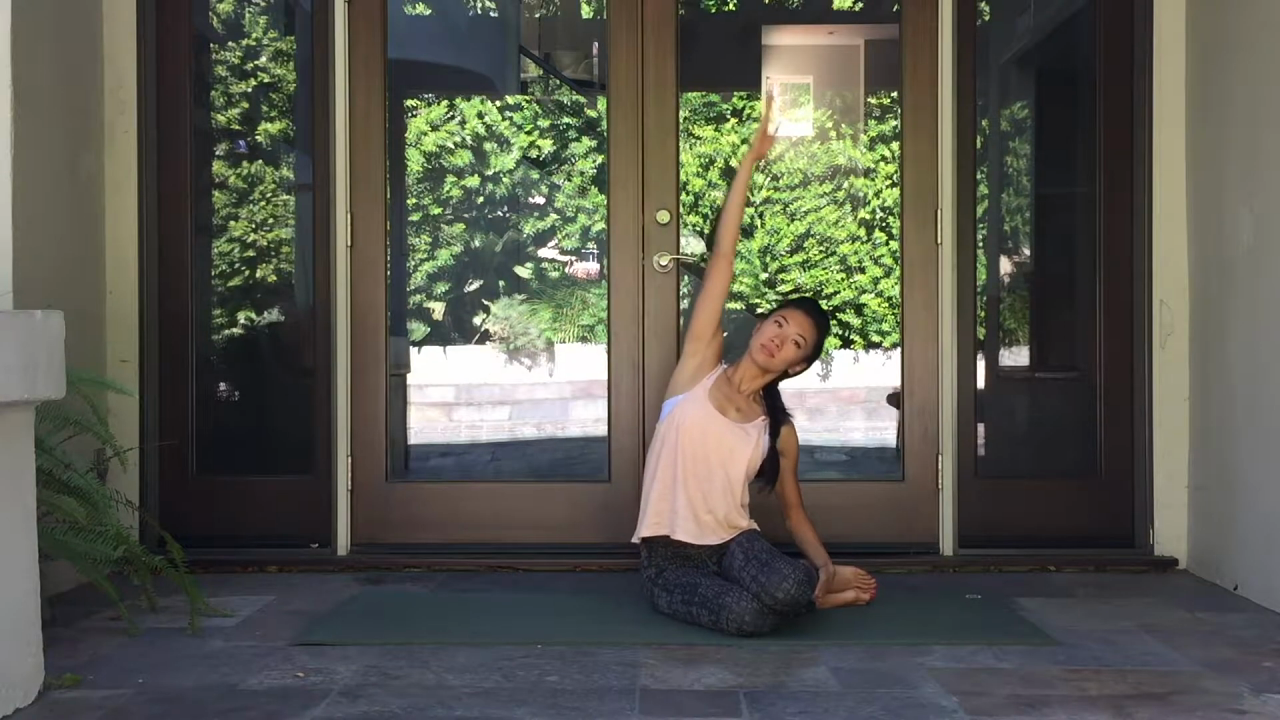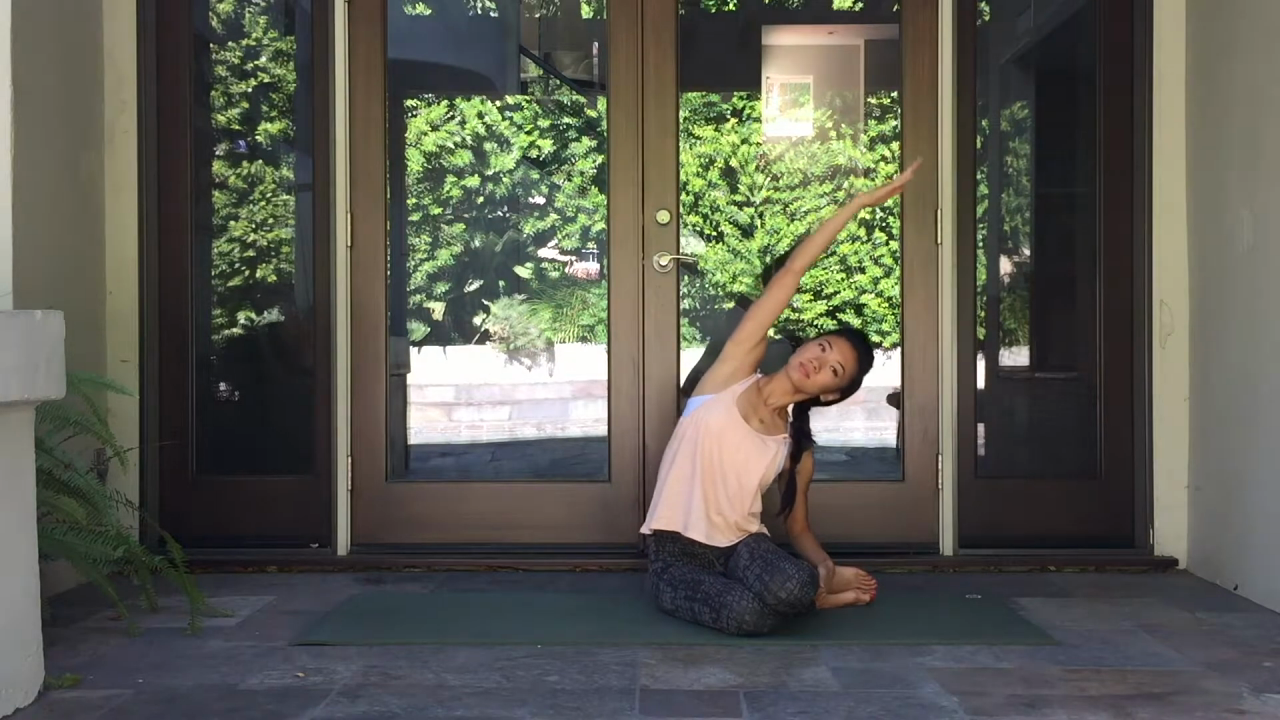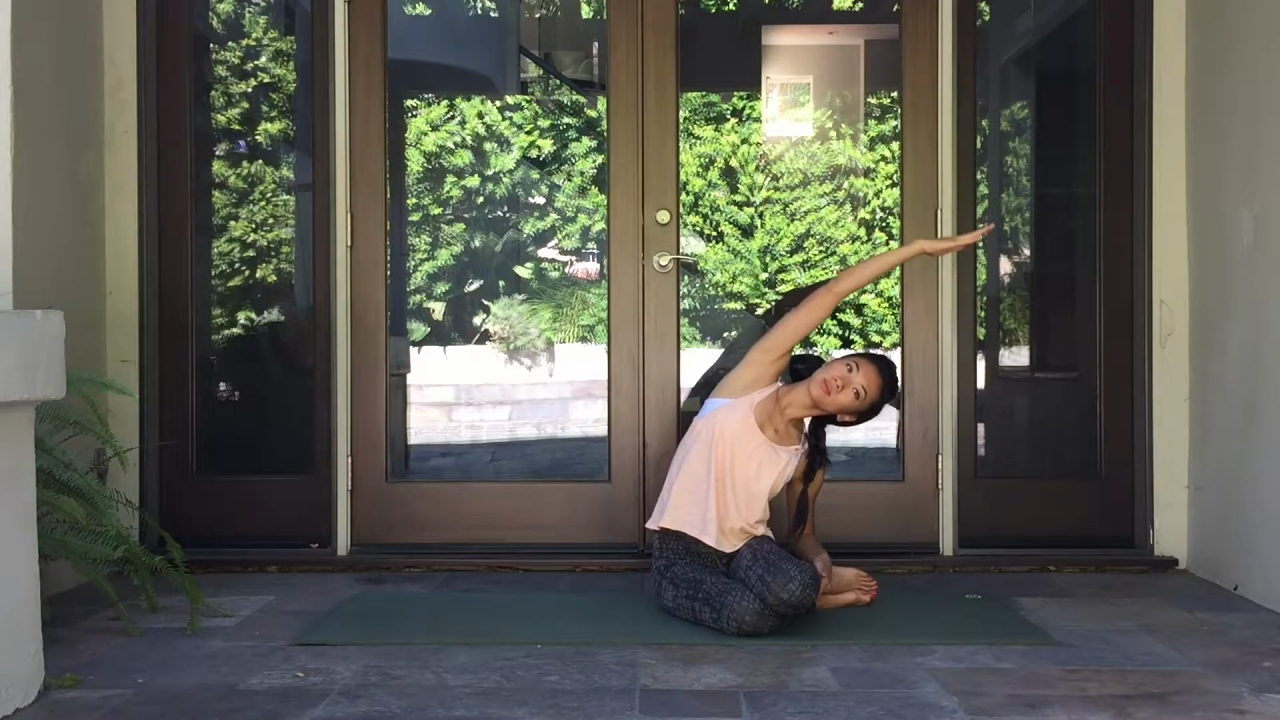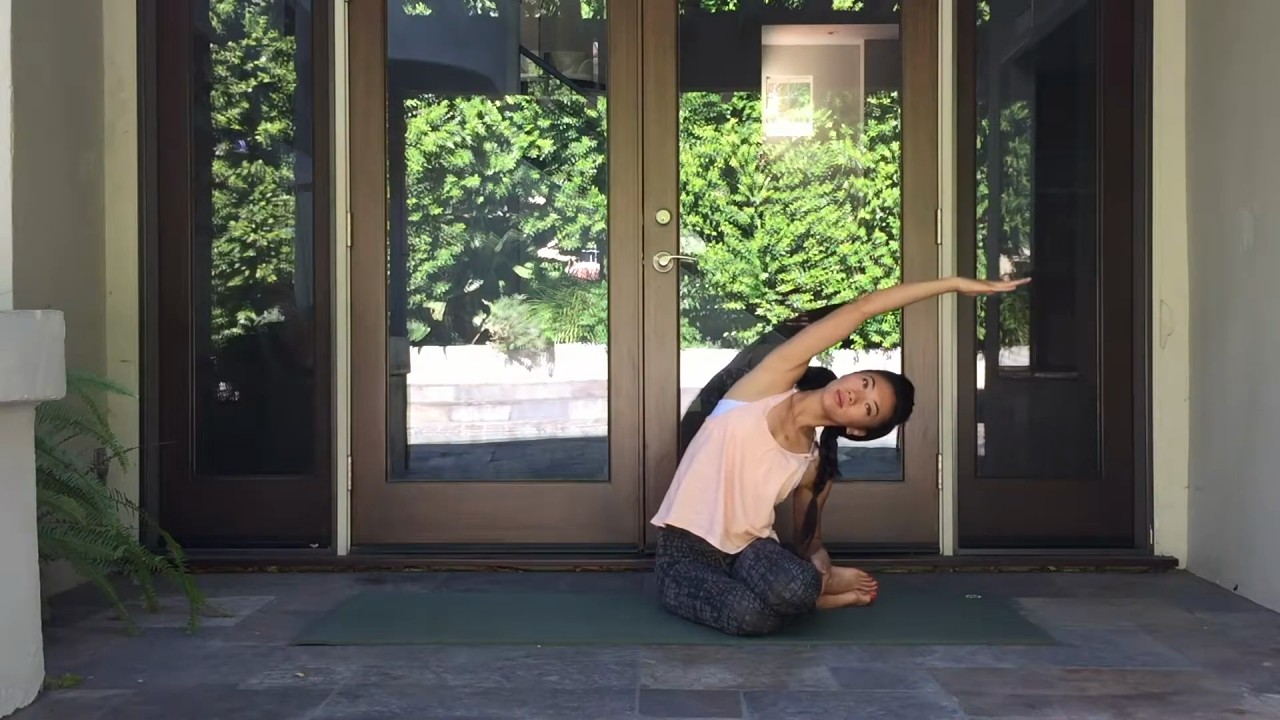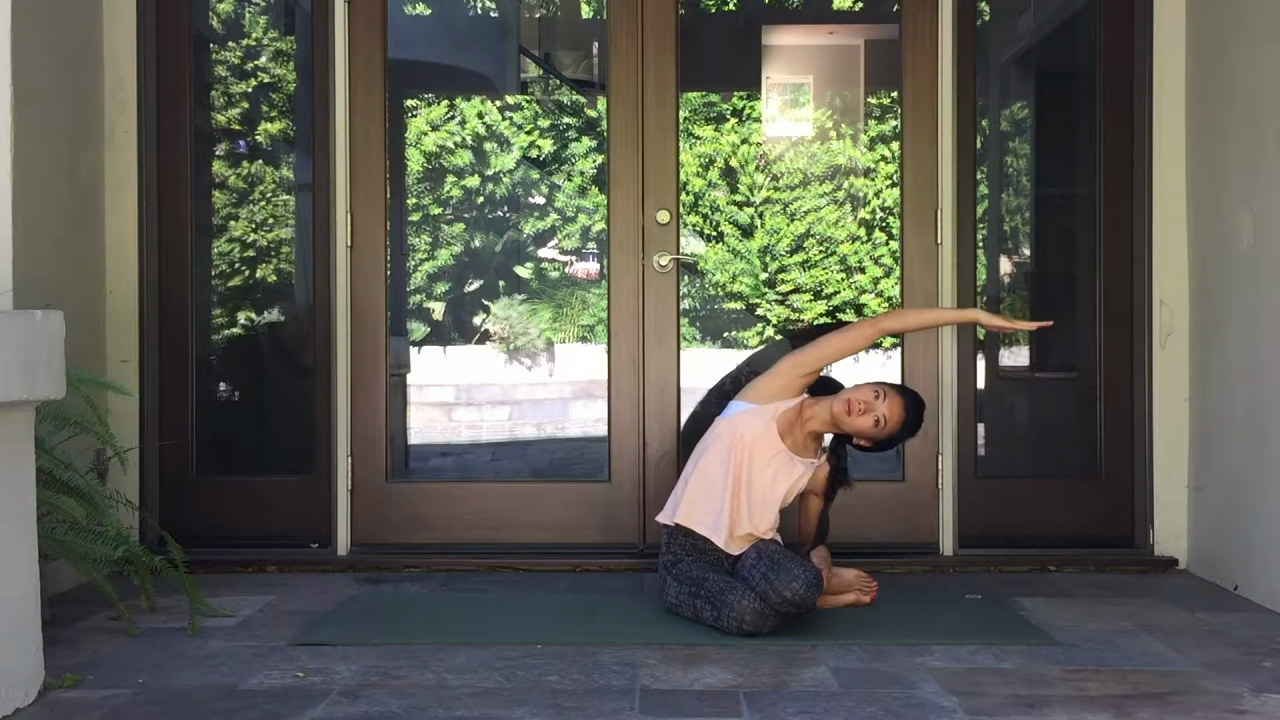
dt=0.4s
person 1, frame 1
left shoulder: (779, 432)
right shoulder: (700, 367)
left elbow: (793, 511)
right elbow: (721, 258)
left wrist: (826, 566)
right wrist: (749, 161)
left hip: (733, 541)
right hip: (670, 556)
left knee: (784, 588)
right knee: (746, 616)
left ankle: (815, 585)
right ankle: (811, 592)
person 1, frame 2
left shoulder: (797, 449)
right shoulder: (736, 371)
left elbow: (799, 528)
right elbow: (791, 273)
left wrist: (825, 566)
right wrist: (860, 203)
left hip: (740, 544)
right hip: (677, 552)
left knee: (792, 587)
right knee: (747, 616)
left ankle: (814, 585)
right ankle: (815, 592)
person 1, frame 3
left shoulder: (807, 459)
right shoulder: (757, 378)
left elbow: (803, 534)
right elbow: (831, 293)
left wrist: (821, 564)
right wrist: (919, 247)
left hip: (744, 547)
right hip: (680, 550)
left knee: (794, 588)
right knee: (748, 615)
left ankle: (814, 585)
right ankle: (815, 590)
person 1, frame 4
left shoulder: (815, 466)
right shoulder: (772, 382)
left elbow: (809, 539)
right elbow: (858, 311)
left wrist: (820, 565)
right wrist: (954, 284)
left hip: (748, 549)
right hip: (685, 548)
left knee: (797, 589)
right knee: (749, 615)
right ankle: (817, 591)
person 1, frame 5
left shoulder: (819, 472)
right shoulder: (784, 385)
left elbow: (808, 540)
right elbow: (879, 326)
left wrist: (818, 559)
right wrist: (975, 315)
left hip: (750, 550)
right hip: (688, 548)
left knee: (798, 586)
right knee: (748, 615)
right ankle: (817, 591)
